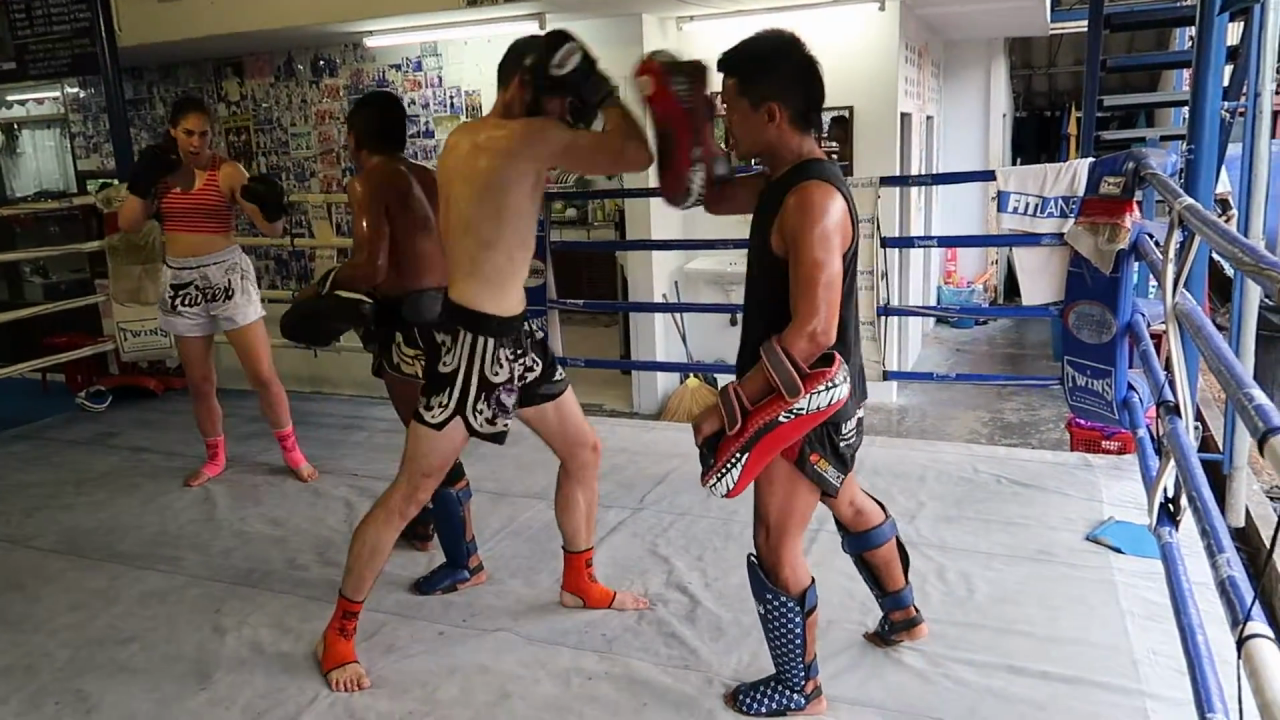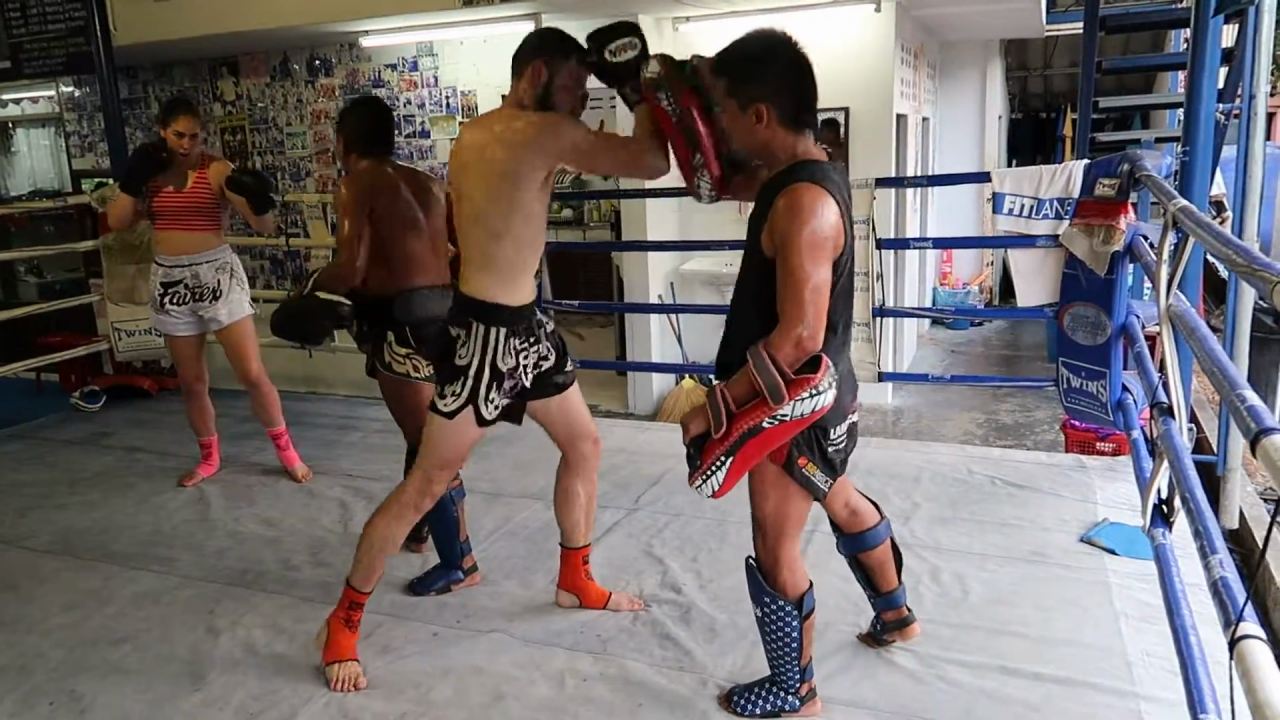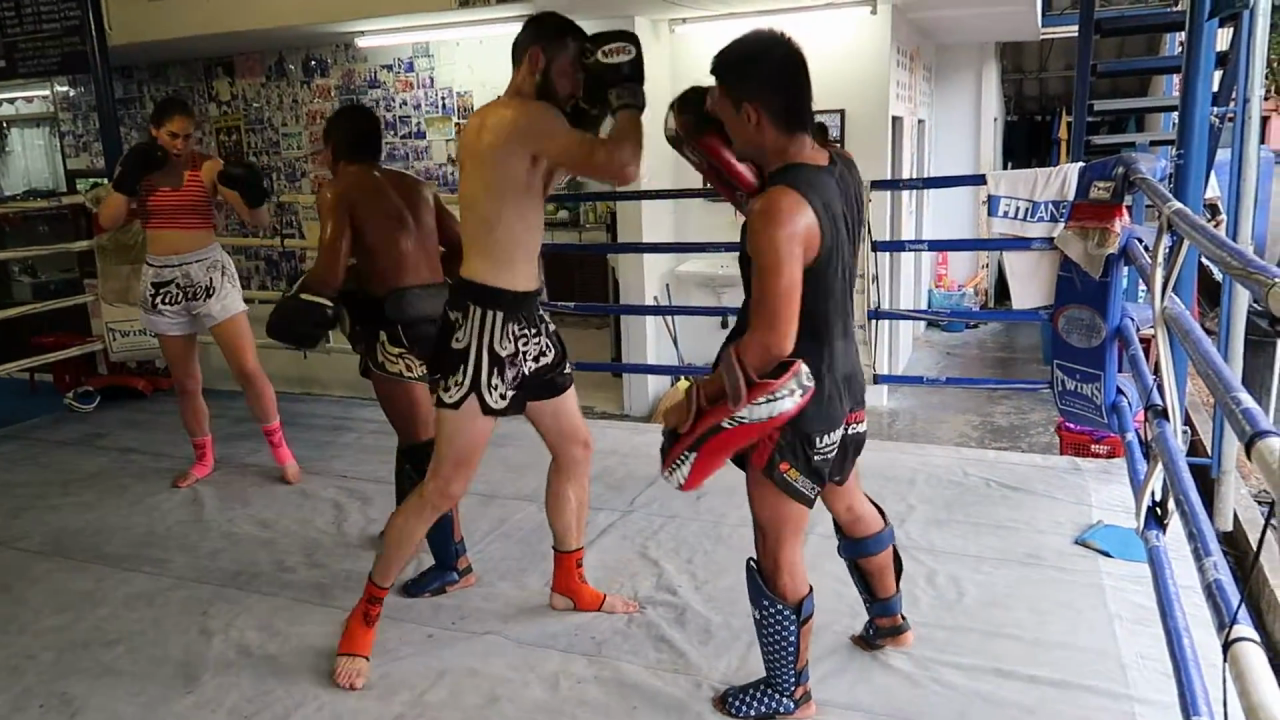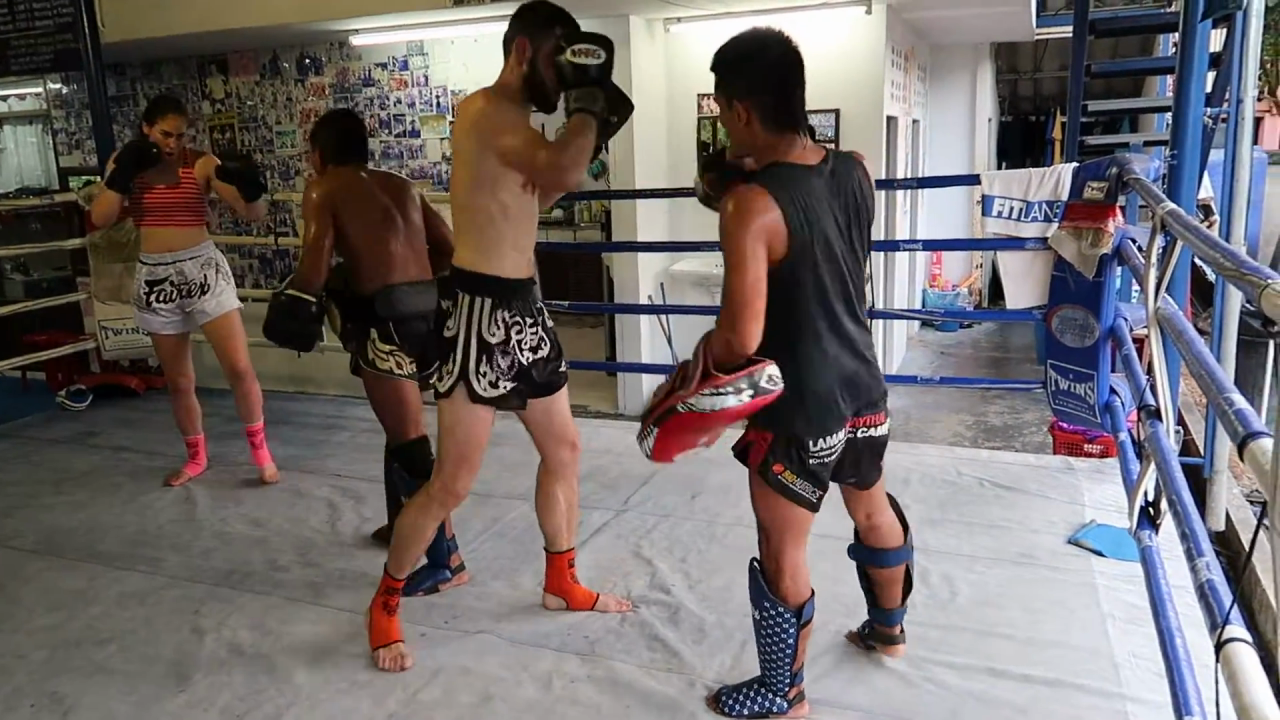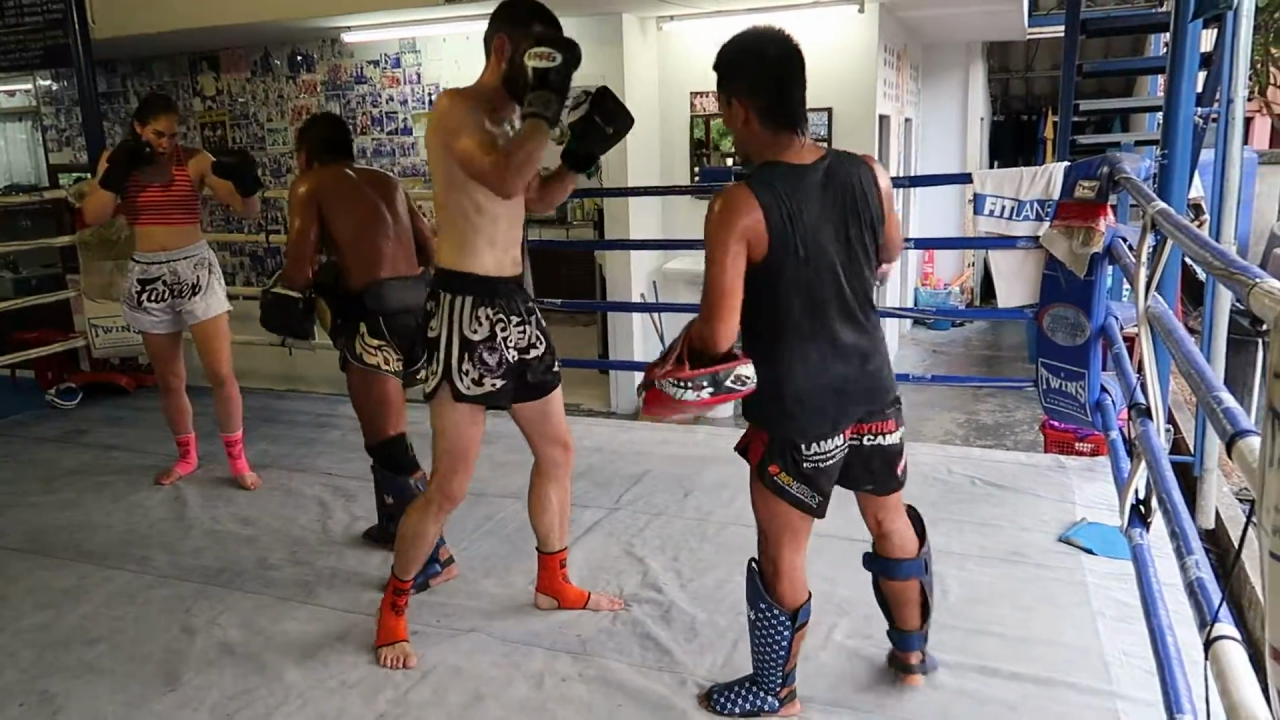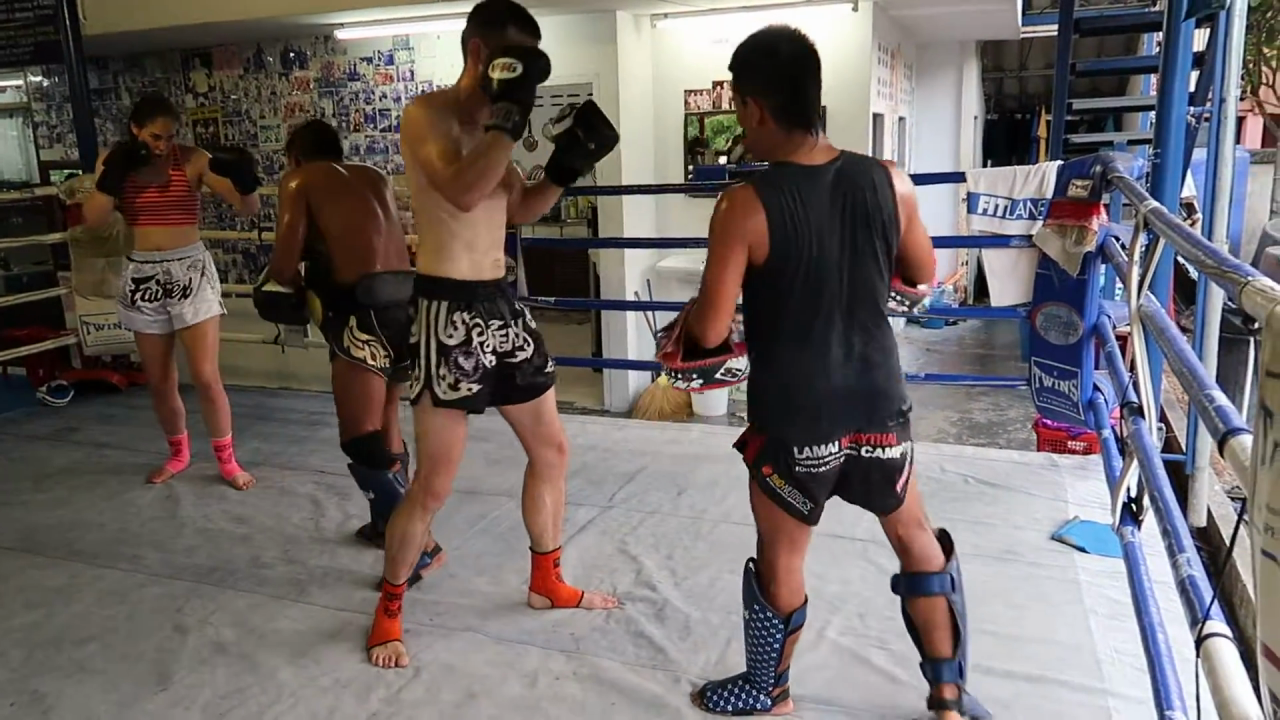
dt=0.1s
person 1, frame 1
left shoulder: (811, 199)
right shoulder: (789, 177)
left elbow: (811, 331)
right elbow: (722, 199)
left wrist: (729, 403)
right hip: (833, 395)
left knee: (777, 548)
right knee: (848, 499)
right ankle: (903, 613)
person 1, frame 2
left shoulder: (803, 202)
right shoulder: (802, 174)
left elbow: (799, 336)
left wrist: (716, 405)
right hip: (827, 398)
left knee: (776, 551)
right knee: (841, 499)
right ankle: (895, 613)
person 1, frame 3
left shoulder: (779, 207)
right shoulder: (840, 170)
left elbow: (770, 341)
left wrist: (698, 397)
right wrist: (721, 153)
left hip: (794, 411)
right hip: (842, 392)
left knee: (778, 553)
right knee: (848, 499)
right ankle: (889, 618)
person 1, frame 4
left shoulder: (751, 206)
right shoulder: (852, 171)
left elbow: (741, 337)
left hip: (794, 412)
right hip: (862, 394)
left knee: (782, 556)
right knee: (871, 507)
right ankle: (887, 626)
person 1, frame 5
left shoulder: (740, 206)
right shoulder: (867, 176)
left elbow: (718, 336)
left wrist: (679, 358)
left hip: (794, 417)
right hip: (873, 399)
left knee: (782, 559)
right knee: (891, 520)
right ankle: (911, 649)
person 1, frame 6
left shoulder: (746, 205)
right shoulder: (888, 181)
left elbow: (711, 326)
right elbow: (922, 273)
left wrist: (684, 327)
left hip: (798, 424)
right hip: (879, 410)
left knee: (779, 560)
right knee: (916, 540)
person 2, frame 1
left shoulder: (464, 140)
right shoulder: (532, 138)
right elbow: (632, 156)
right wrist: (597, 90)
left hip: (513, 333)
right hip: (478, 341)
left knee: (584, 451)
right knee: (409, 495)
left ankle: (580, 584)
right ankle: (340, 630)
person 2, frame 2
left shoulder: (474, 133)
right shoulder: (545, 131)
right elbow: (651, 160)
right wrist: (637, 81)
left hip: (522, 324)
right hip: (490, 331)
left knee: (585, 444)
right knee: (423, 489)
left ankle: (576, 581)
right ankle: (344, 622)
person 2, frame 3
left shoulder: (498, 124)
right shoulder: (518, 120)
right elbow: (622, 168)
left wrist: (592, 115)
right wrist: (626, 88)
left hip: (524, 313)
right hip: (486, 317)
left knee: (575, 448)
right knee: (444, 488)
left ankle: (570, 584)
right ankle: (363, 619)
person 2, frame 4
left shoulder: (506, 116)
right shoulder: (484, 111)
left elbow: (540, 192)
right elbow: (561, 174)
left wrist: (588, 115)
right wrist: (588, 97)
left hip: (522, 305)
right hip: (481, 308)
left knee: (564, 450)
right knee: (453, 481)
left ankle: (561, 583)
right ankle: (385, 606)
person 2, frame 5
left shoulder: (508, 119)
right shoulder: (456, 108)
left elbow: (537, 201)
right elbow: (504, 184)
left wrist: (582, 151)
right wrist: (542, 102)
left hip: (514, 303)
right hip: (467, 309)
left knee: (557, 448)
right knee: (450, 485)
left ankle: (553, 582)
right ankle: (393, 609)
person 2, frame 6
left shoulder: (491, 124)
right shoulder: (429, 113)
left elbow: (519, 211)
right elbow: (464, 194)
left wrist: (567, 164)
right wrist: (510, 111)
left hip: (501, 306)
right hip: (450, 314)
left knee: (551, 449)
right knee: (433, 486)
left ankle: (546, 581)
right ankle: (388, 610)
person 3, frame 1
left shoulder: (369, 182)
right shoulder: (431, 178)
left elbow: (372, 268)
left wrist: (319, 292)
left hip: (408, 321)
right hip: (446, 313)
left ankle: (465, 562)
right ankle: (418, 523)
person 3, frame 2
left shoulder: (355, 185)
right shoulder: (426, 182)
left elbow: (351, 269)
left wrist: (311, 293)
left hip: (402, 321)
right hip: (441, 312)
left knee: (428, 440)
right knee: (423, 431)
left ankle: (460, 562)
right ankle: (416, 524)
person 3, frame 3
left shoulder: (339, 190)
right shoulder: (416, 185)
left elbow: (330, 275)
right elbow: (464, 250)
left wrist: (299, 303)
left hip: (394, 322)
right hip: (436, 316)
left knee: (420, 445)
right knee: (413, 431)
left ankle: (454, 563)
person 3, frame 4
left shoulder: (323, 191)
right shoulder: (402, 186)
left elbow: (313, 274)
right elbow: (449, 250)
left wrist: (290, 301)
left hip: (384, 320)
right hip: (426, 313)
left knee: (410, 444)
right knee: (402, 430)
left ankle: (447, 562)
right ankle: (401, 527)
person 3, frame 5
left shoulder: (309, 187)
right shoulder: (387, 182)
left elbow: (297, 271)
right elbow: (430, 251)
left wrist: (281, 297)
left hip: (374, 318)
right hip: (418, 309)
left knee: (385, 443)
right knee: (391, 427)
left ankle: (434, 556)
right ankle: (393, 525)
person 3, frame 6
left shoulder: (300, 183)
right shoulder: (375, 178)
left elbow: (286, 266)
left wrist: (273, 289)
left hip: (364, 311)
right hip: (407, 303)
left knee: (360, 439)
right knee: (383, 424)
left ankle: (421, 545)
right ankle: (387, 523)
person 4, frame 1
left shoulder: (228, 171)
right shoulder: (157, 168)
left elbow: (271, 228)
right elbow: (127, 225)
left wrist: (272, 209)
right wrist: (141, 180)
left hip: (228, 274)
right hip: (181, 281)
left knee: (263, 375)
right knee: (200, 383)
left ankle: (291, 449)
right ankle: (215, 458)
person 4, frame 2
left shoulder: (217, 169)
right shoulder: (145, 166)
left elbow: (264, 225)
right elbow: (116, 221)
left wrist: (260, 200)
right wrist: (134, 178)
left hip: (218, 274)
right hip: (171, 280)
left knee: (252, 374)
right knee: (192, 383)
left ankle: (286, 448)
right ankle: (210, 458)
person 4, frame 3
left shoulder: (209, 167)
right shoulder: (138, 165)
left elbow: (259, 220)
right elbow: (108, 221)
left wrist: (253, 193)
right wrist: (128, 177)
left hip: (209, 272)
right hip: (162, 279)
left knee: (248, 369)
right knee: (186, 383)
left ankle: (279, 445)
right ankle: (204, 458)
person 4, frame 4
left shoulder: (202, 163)
right shoulder: (124, 162)
left elbow: (254, 214)
right elbow: (100, 218)
left wrist: (251, 185)
right wrist: (122, 173)
left hip: (204, 269)
right hip: (155, 277)
left knee: (239, 367)
right knee: (178, 381)
left ankle: (259, 448)
right ankle: (196, 457)
person 4, frame 5
left shoulder: (195, 160)
right shoulder: (116, 160)
left elbow: (249, 210)
right elbow: (93, 216)
left wrist: (246, 181)
right wrist: (115, 172)
left hip: (196, 269)
right hip: (147, 276)
left knee: (221, 372)
right knee: (169, 381)
left ankle: (237, 458)
right ankle: (187, 456)
person 4, frame 6
left shoulder: (192, 160)
right shoulder: (114, 160)
left elbow: (248, 207)
right elbow: (93, 218)
left wrist: (245, 177)
right wrist: (113, 174)
left hip: (191, 271)
right hip: (142, 276)
left knee: (206, 378)
right knee: (160, 382)
left ankle: (227, 461)
right ankle: (179, 453)
